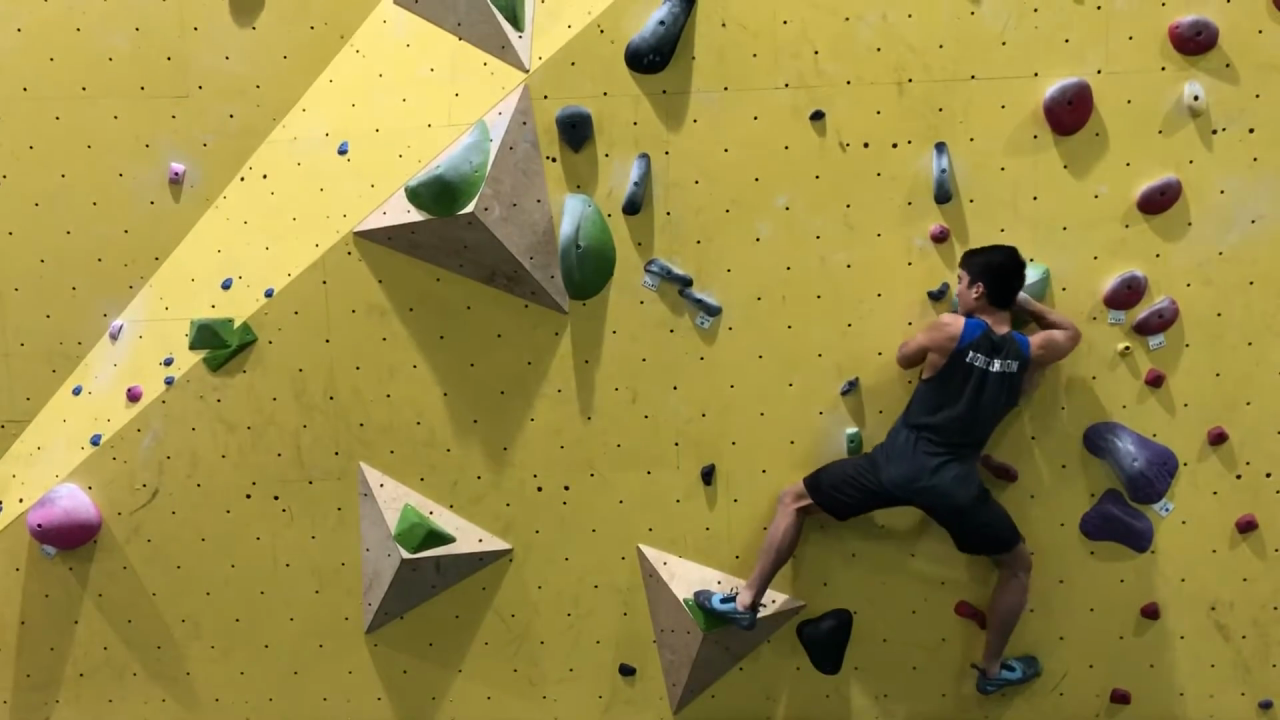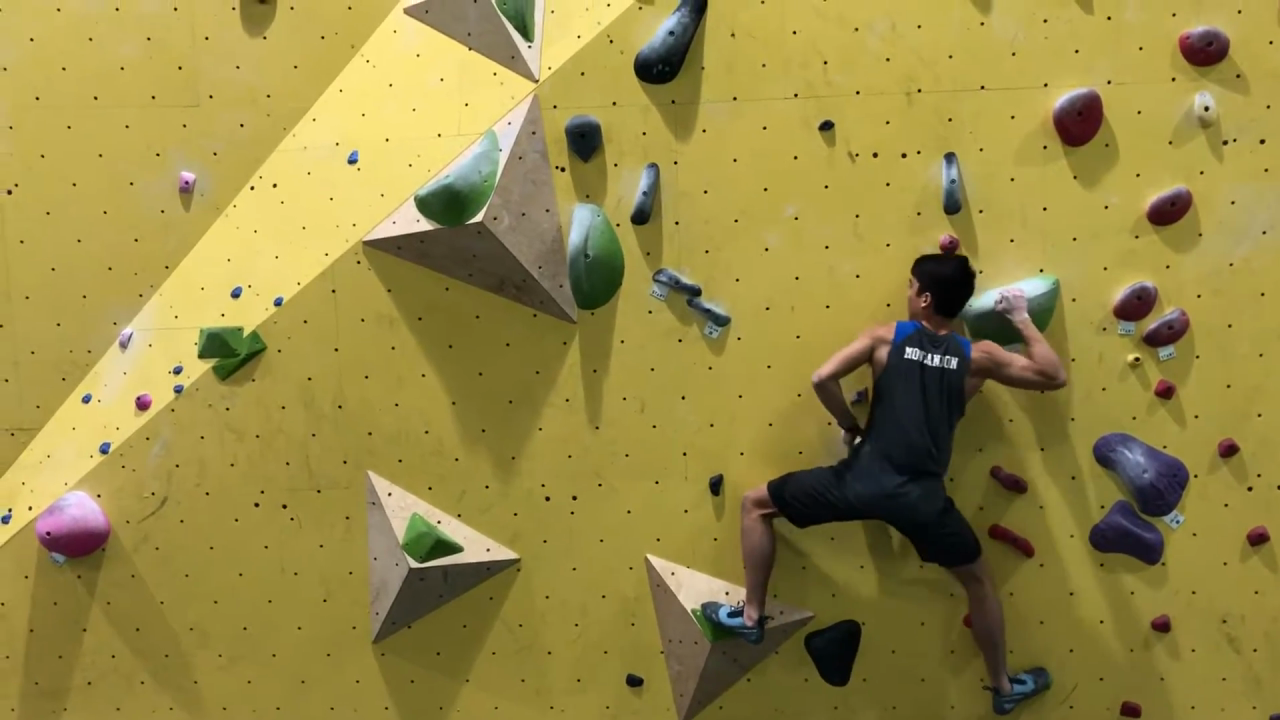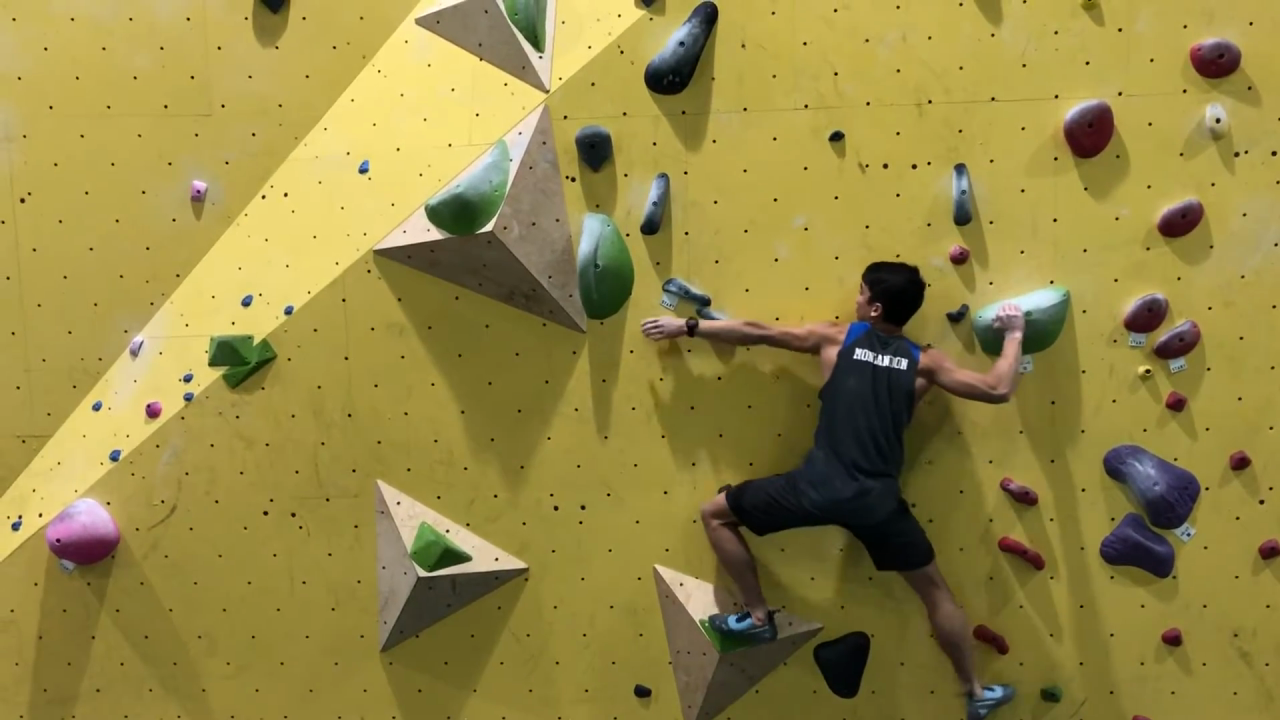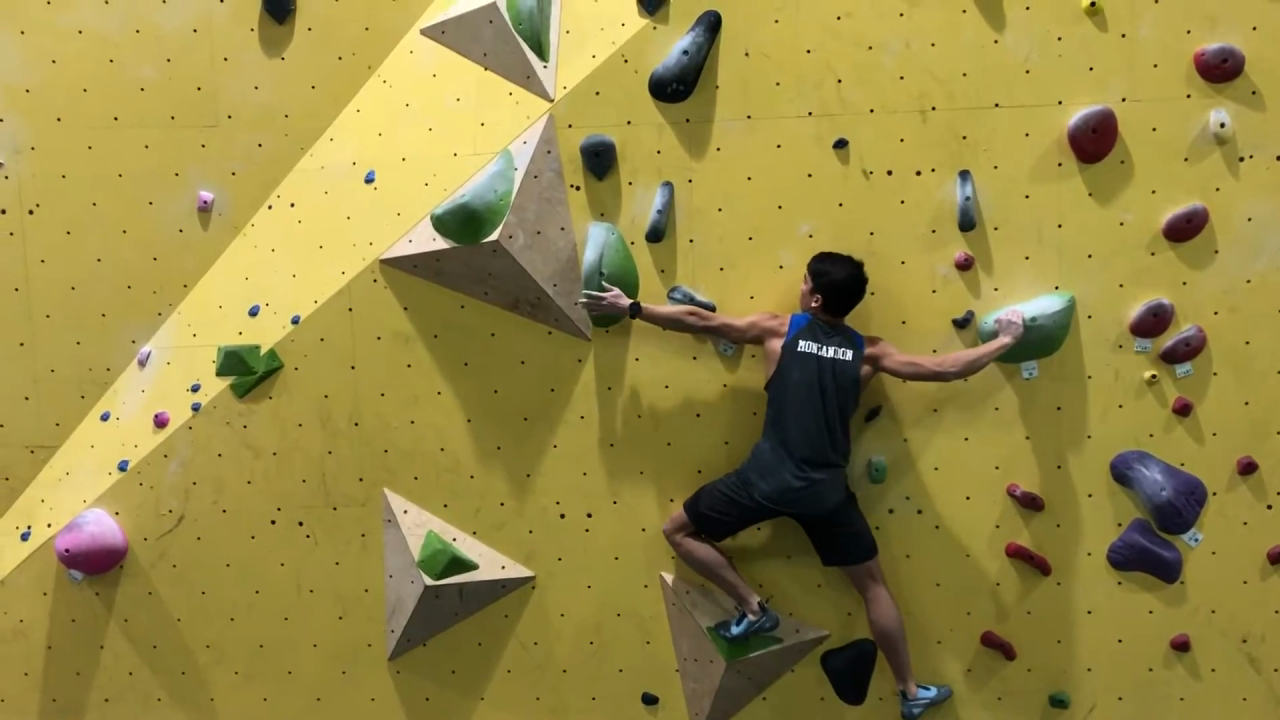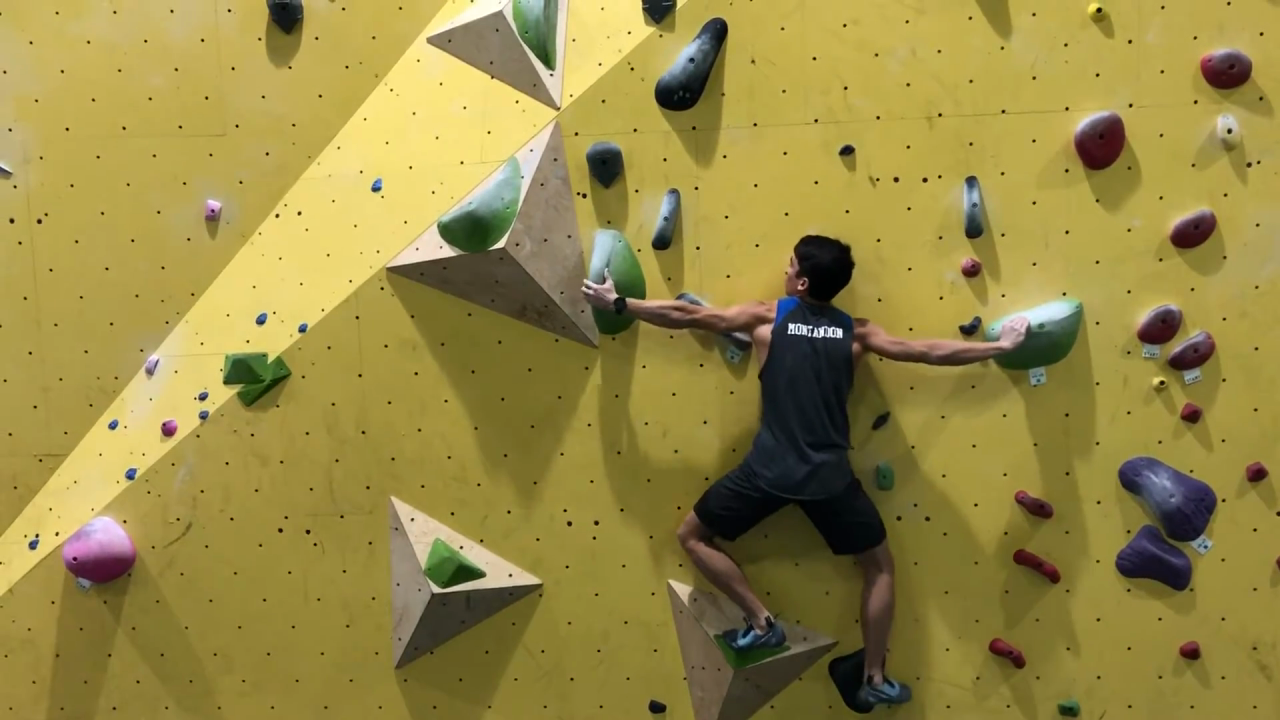
dt=1s
person 1, frame 1
left shoulder: (951, 329)
right shoulder: (1032, 352)
left elbow: (904, 357)
right elbow: (1071, 332)
right wrist: (1023, 300)
left hip: (897, 463)
right hip: (955, 482)
left knee: (793, 499)
right knee: (1018, 565)
left ankle: (746, 601)
right ankle: (993, 668)
person 1, frame 2
left shoulder: (885, 337)
right shoulder: (978, 356)
left elbow: (822, 379)
right elbow: (1054, 376)
left wrist: (851, 428)
right wrist: (1021, 318)
left hip: (864, 479)
right hip: (922, 496)
left knee: (755, 504)
right knee: (979, 580)
left ankle: (751, 614)
person 1, frame 3
left shoulder: (835, 338)
right shoulder: (925, 362)
left elbow: (756, 332)
right elbow: (998, 390)
left wrist: (686, 326)
right wrist: (1014, 333)
left hip: (819, 485)
right hip: (877, 500)
left knee: (715, 514)
right knee: (935, 590)
left ankle: (757, 616)
person 1, frame 4
left shoulder: (779, 329)
right shoulder: (868, 351)
left elbow: (698, 320)
right elbow: (944, 369)
left wrist: (629, 308)
right wrist: (1003, 340)
left hip: (765, 478)
right hip: (826, 490)
left knee: (678, 530)
right knee: (874, 587)
left ankle: (753, 609)
person 1, frame 5
left shoulder: (766, 317)
right shoulder: (855, 331)
left elbow: (685, 315)
right elbow: (930, 352)
left wrist: (617, 303)
right wrist: (1002, 345)
left hip: (769, 470)
right hip: (830, 476)
left knee: (692, 537)
right knee: (880, 568)
left ankle: (760, 622)
right ankle: (875, 680)
